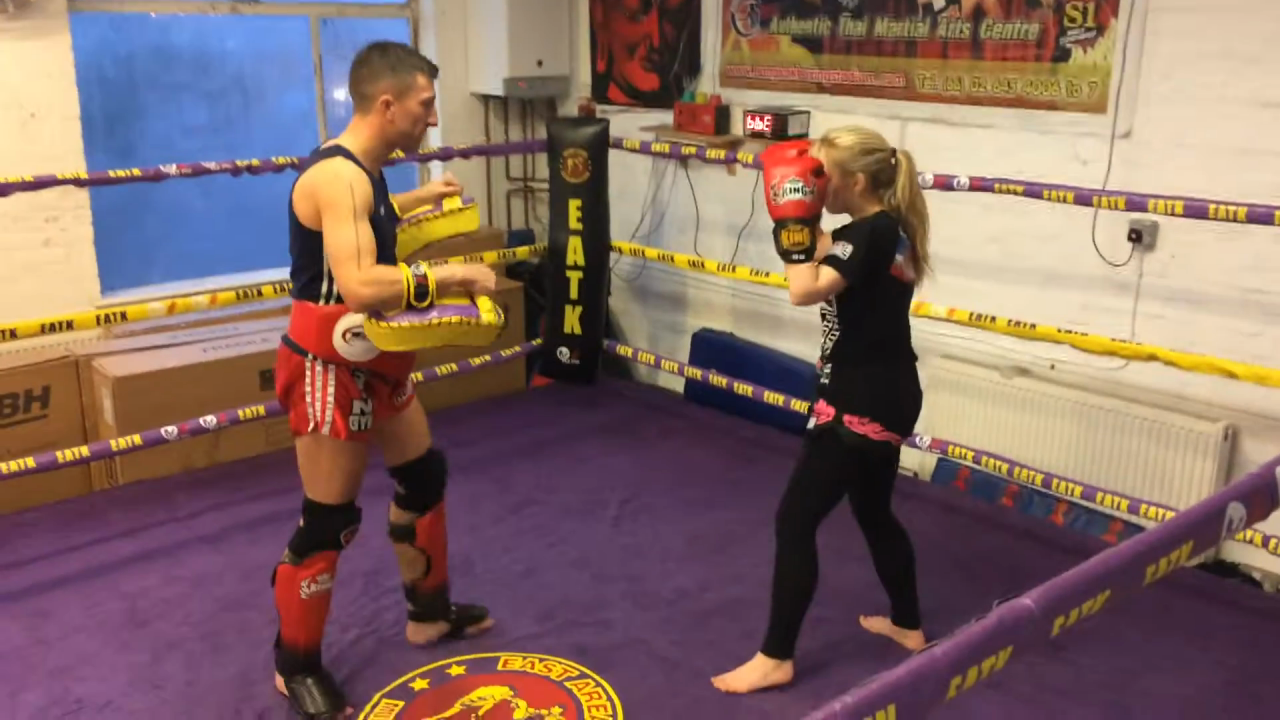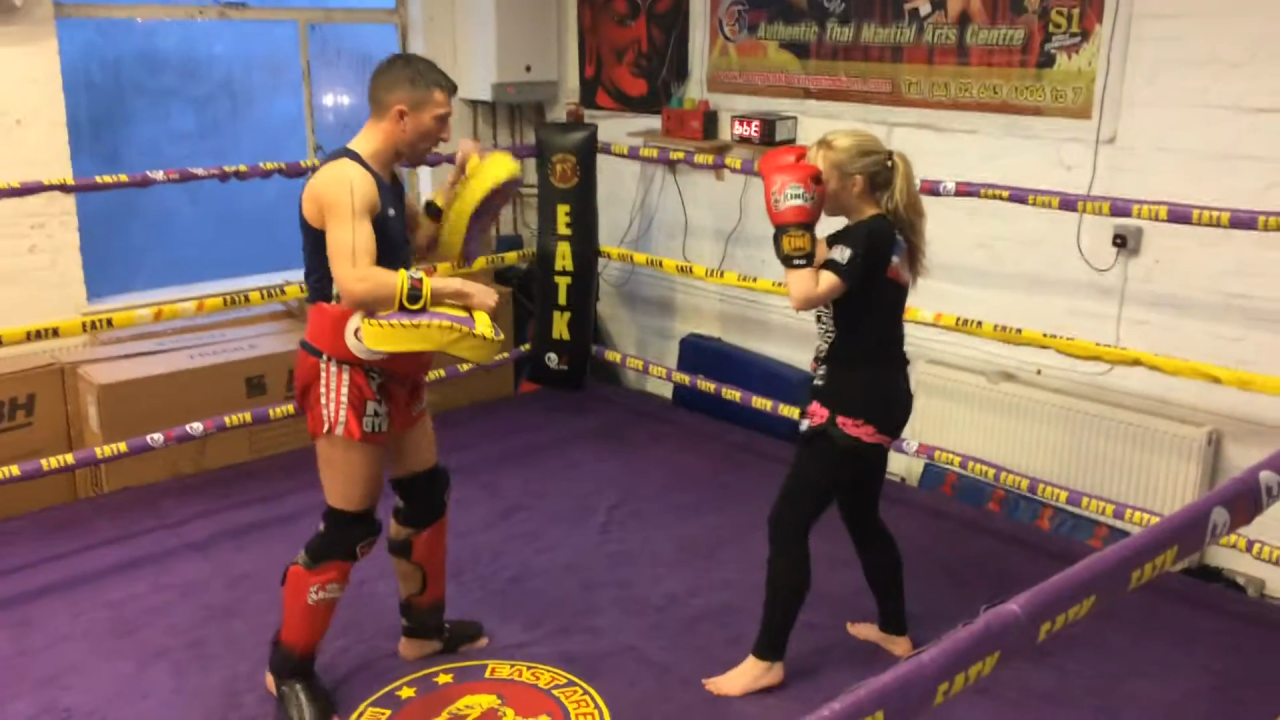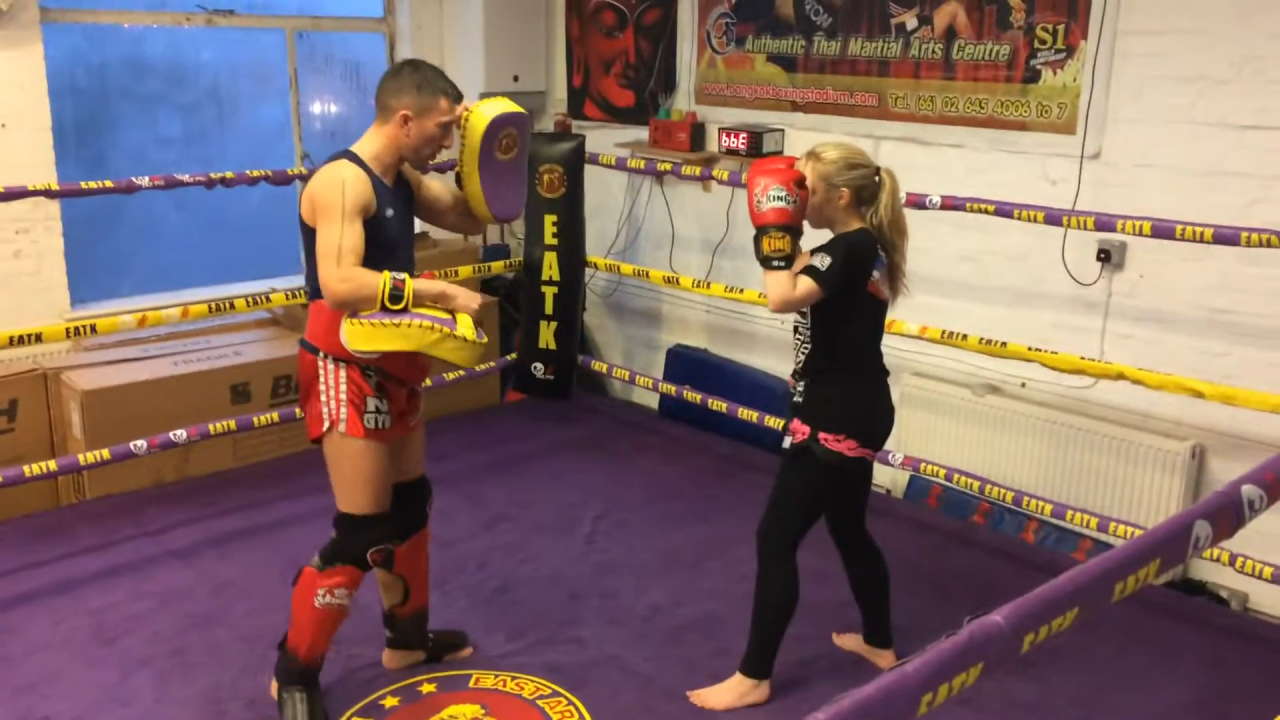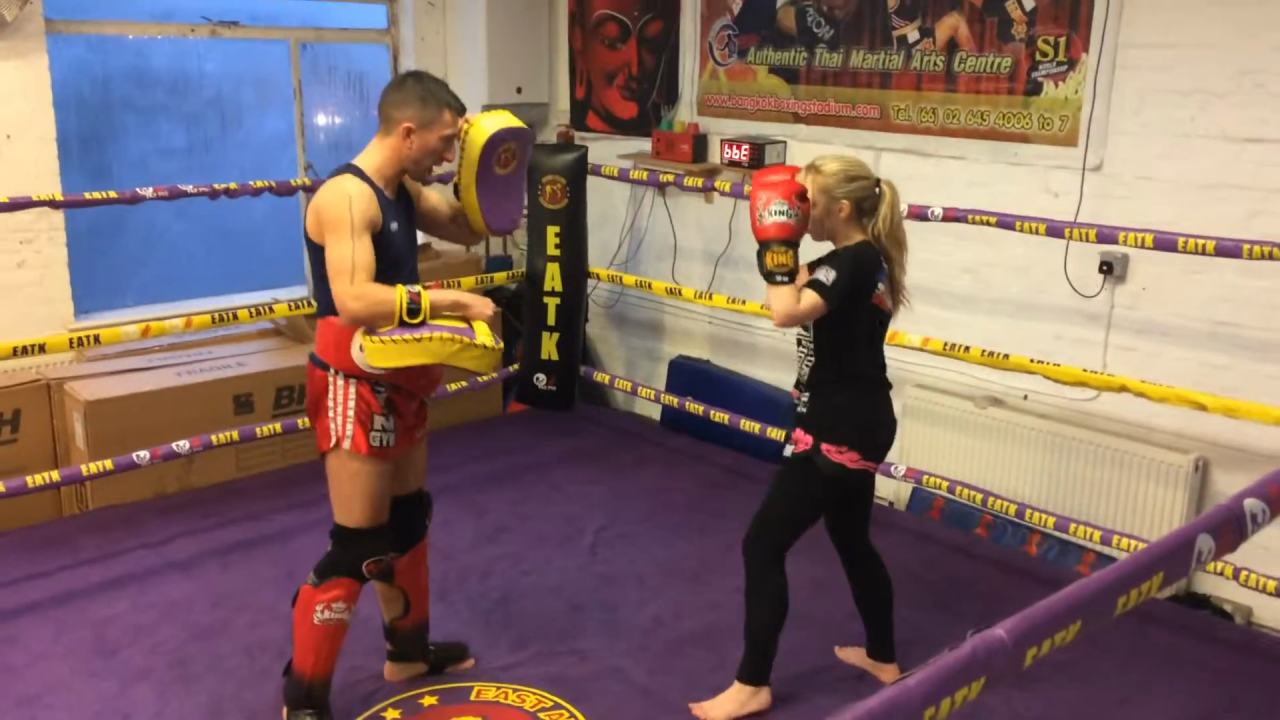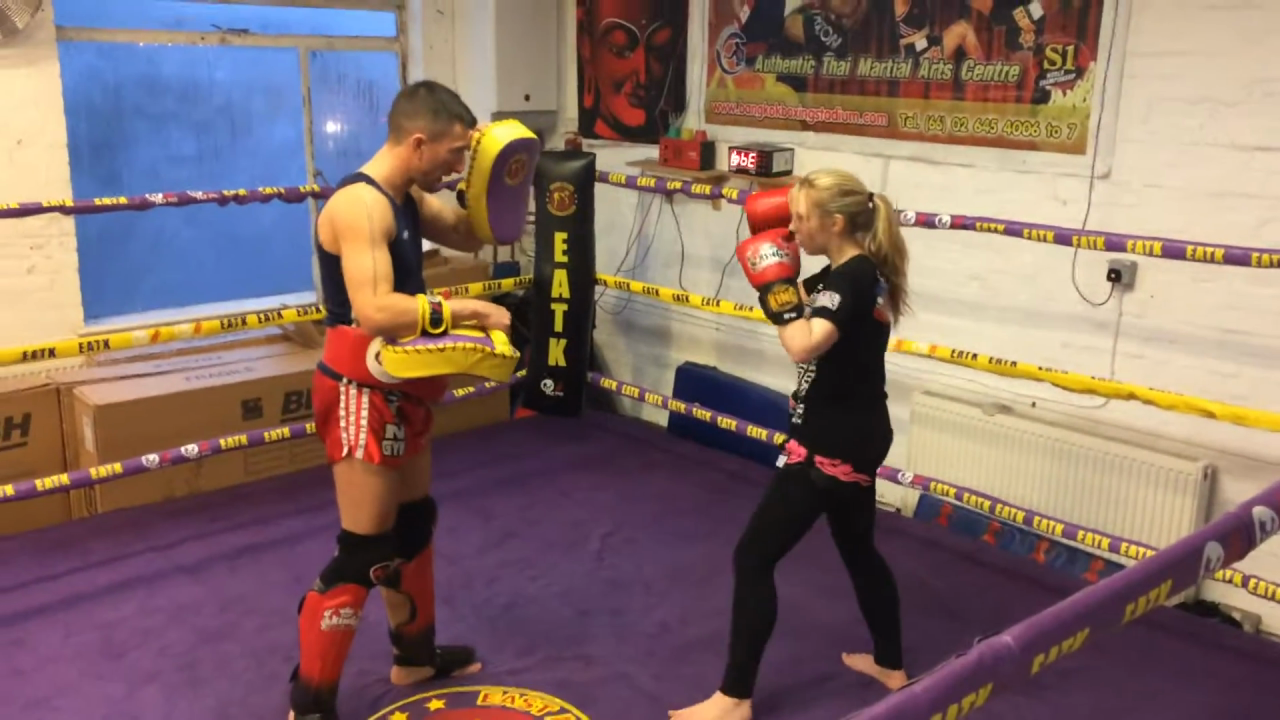
dt=0.2s
person 1, frame 1
left shoulder: (361, 167)
right shoulder: (338, 177)
right elbow: (362, 286)
left wrist: (419, 198)
right wrist: (457, 277)
left hip: (374, 358)
right hip: (329, 366)
left knee: (424, 476)
right knee: (329, 522)
left ankle: (429, 610)
right ankle: (296, 666)
person 1, frame 2
left shoulder: (387, 175)
right shoulder: (344, 180)
left elbow: (417, 246)
right elbow: (357, 284)
left wrist: (454, 195)
right wrist: (456, 289)
left hip: (391, 365)
right hip: (345, 371)
left knee: (426, 494)
right knee: (348, 528)
left ankle: (424, 626)
person 1, frame 3
left shoulder: (402, 177)
right shoulder: (342, 180)
left elbow: (471, 218)
right elbow: (338, 284)
right wrist: (441, 291)
left hip: (391, 368)
right hip: (345, 372)
left knee: (411, 505)
right knee: (362, 533)
left ankle: (407, 637)
person 1, frame 4
left shoulder: (401, 188)
right shoulder: (346, 196)
left elbow: (466, 229)
right elbow: (354, 301)
right wrist: (454, 300)
left hip: (398, 381)
right hip: (354, 387)
left knee: (409, 519)
right knee: (357, 546)
left ankle: (409, 648)
person 1, frame 5
left shoulder: (405, 196)
right shoulder: (359, 205)
left elbow: (468, 236)
right elbow: (375, 313)
right wrist: (471, 310)
left hip: (402, 390)
right hip: (362, 395)
left knee: (412, 526)
right knee: (363, 553)
left ankle: (415, 652)
person 2, frame 1
left shoulder: (870, 234)
right shoulder: (888, 228)
left elbow: (805, 289)
right elbow: (827, 261)
left wrist: (791, 219)
right wrist: (805, 217)
left hip: (860, 402)
right hip: (887, 397)
left knee: (796, 520)
right knee: (873, 510)
left ankle: (775, 659)
right ankle: (907, 624)
person 2, frame 2
left shoulder: (868, 237)
right shoulder: (882, 232)
left elbow: (805, 294)
right elbow: (824, 265)
left wrist: (791, 223)
right wrist: (800, 225)
left hip: (853, 405)
right hip: (875, 399)
left knee: (788, 522)
right knee: (861, 515)
left ankle: (766, 660)
right ankle: (894, 632)
person 2, frame 3
left shoulder: (850, 251)
right shoulder: (863, 247)
left elbow: (782, 297)
right elbow: (804, 277)
left wrist: (773, 227)
right wrist: (783, 229)
left hip: (834, 420)
right hip: (857, 413)
left knee: (776, 540)
right knee: (849, 529)
left ankle: (753, 677)
right ankle: (879, 643)
person 2, frame 4
left shoulder: (854, 263)
right shoulder: (861, 258)
left elbow: (786, 311)
right elbow: (806, 290)
left wrist: (775, 241)
right wrist: (784, 239)
left hip: (836, 432)
right hip: (859, 426)
left knee: (762, 545)
right knee: (852, 540)
right ankle: (882, 656)
person 2, frame 5
left shoulder: (853, 278)
right shoulder: (857, 272)
left elbow: (802, 345)
right elbow: (810, 310)
left wrist: (772, 282)
right wrist: (782, 272)
left hip: (829, 444)
right hip: (855, 438)
left knee: (754, 558)
right knee: (858, 547)
right ankle: (889, 663)
